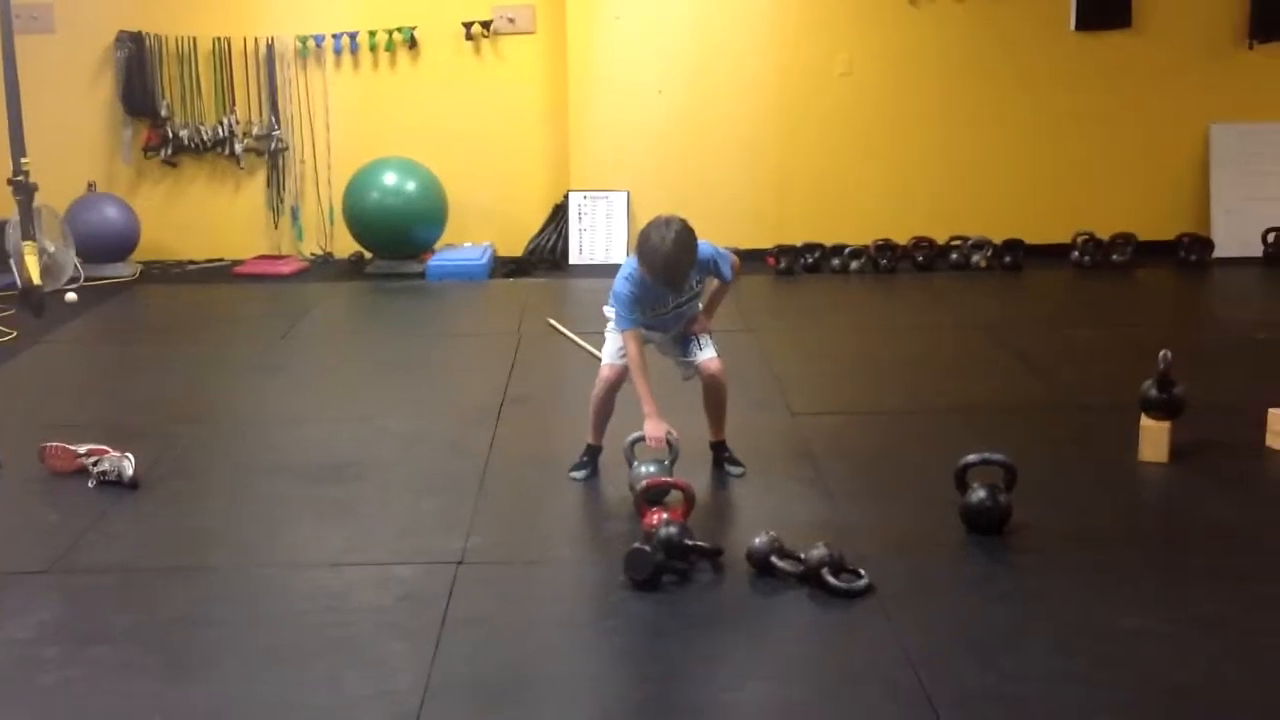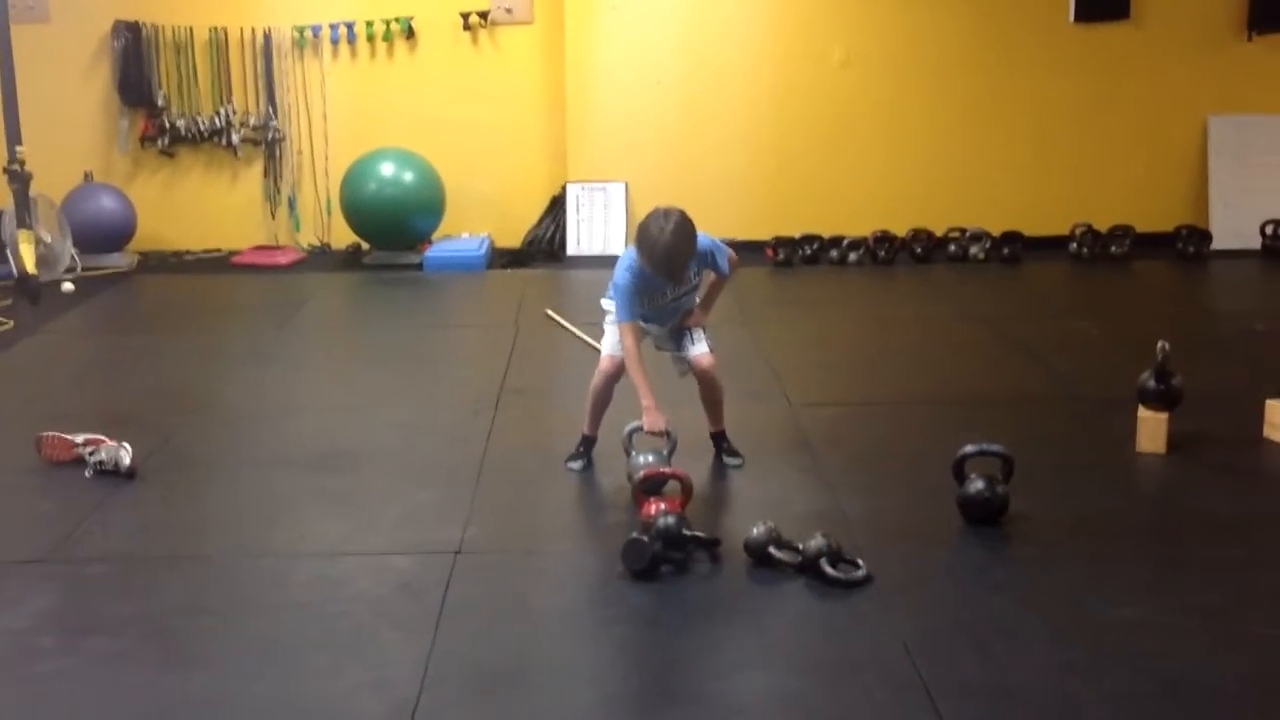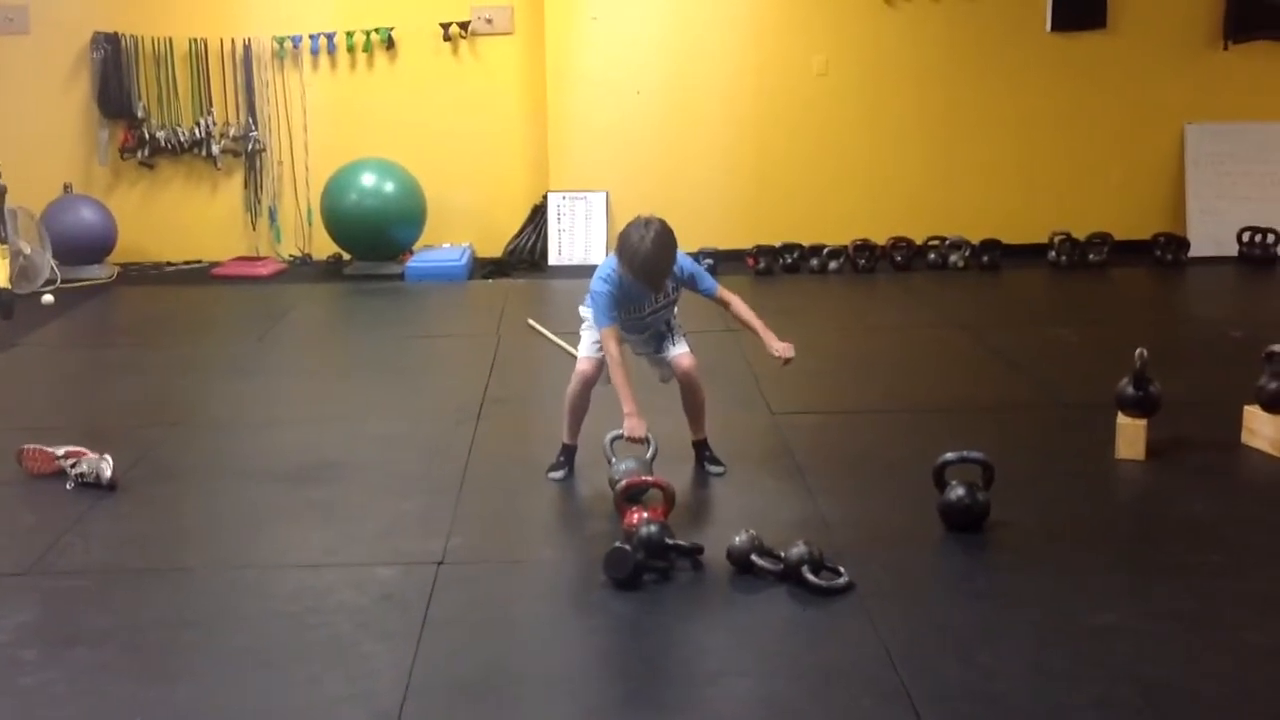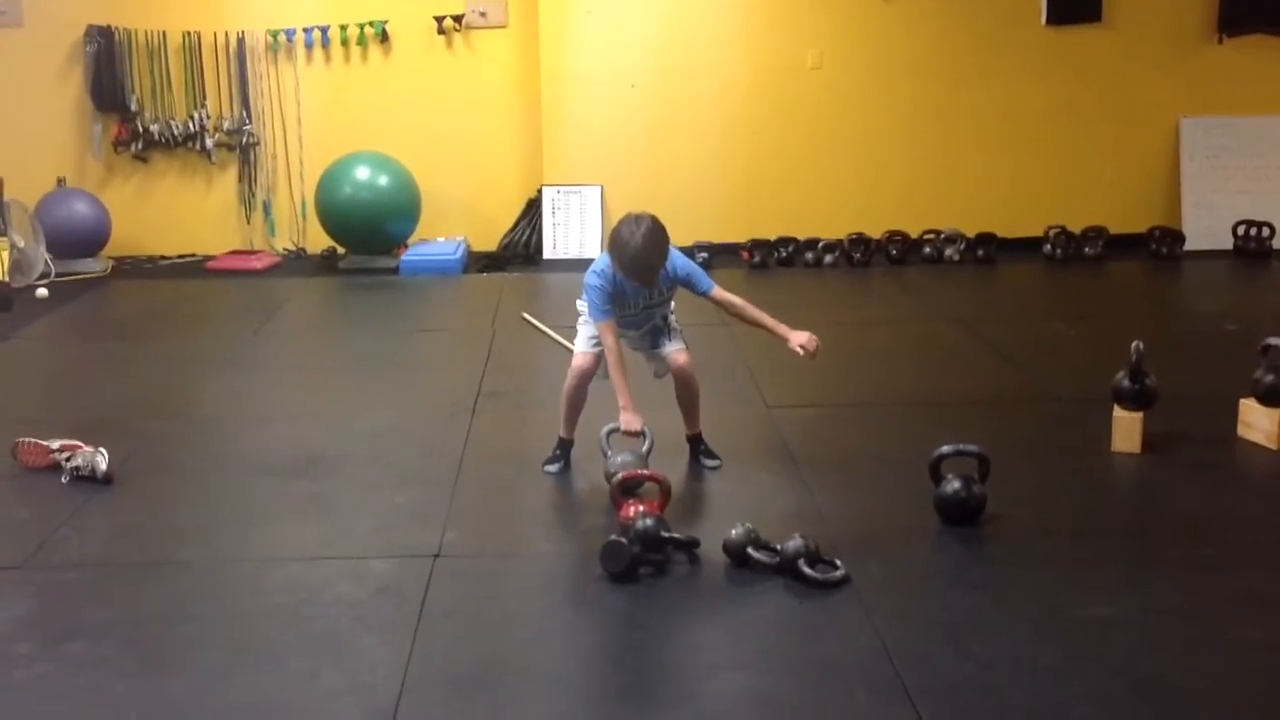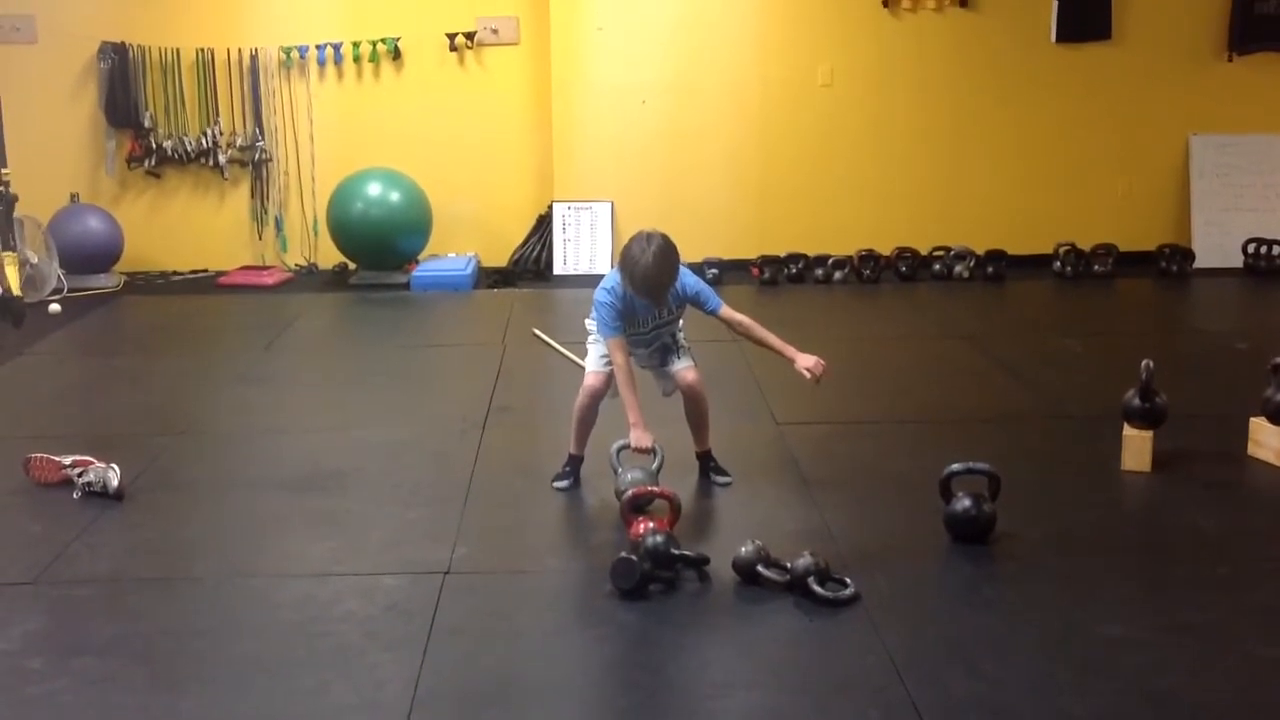
dt=1s
person 1, frame 1
left shoulder: (705, 255)
right shoulder: (628, 282)
left elbow: (732, 266)
right elbow: (633, 349)
left wrist: (706, 314)
right wrist: (651, 415)
left hip: (684, 322)
right hip: (632, 323)
left knee: (713, 372)
right knee: (609, 377)
left ankle: (719, 448)
right ankle: (592, 450)
person 1, frame 2
left shoulder: (704, 248)
right shoulder: (628, 272)
left elbow: (731, 261)
right elbow: (630, 342)
left wrist: (703, 309)
right wrist: (649, 407)
left hip: (680, 315)
right hip: (630, 315)
left knee: (705, 366)
right knee: (608, 368)
left ankle: (720, 438)
right ankle: (587, 440)
person 1, frame 3
left shoulder: (680, 265)
right shoulder: (605, 280)
left elbow: (727, 299)
right elbow: (612, 349)
left wrist: (771, 339)
right wrist: (631, 413)
left hip: (657, 325)
right hip: (604, 324)
left knee: (687, 369)
right knee: (585, 372)
left ankle: (702, 447)
right ankle: (567, 450)
person 1, frame 4
left shoulder: (674, 263)
right shoulder: (599, 277)
left elbow: (728, 301)
right elbow: (611, 344)
left wrist: (787, 333)
right wrist: (626, 408)
left hip: (653, 320)
right hip: (602, 319)
left knee: (682, 365)
right knee: (581, 368)
left ankle: (696, 441)
right ankle: (563, 445)
person 1, frame 5
left shoulder: (684, 281)
right shoulder: (608, 294)
left elbow: (736, 320)
right elbow: (620, 361)
left wrist: (794, 355)
right wrist: (637, 426)
left hip: (662, 338)
right hip: (611, 337)
left knee: (692, 383)
right knee: (593, 387)
left ankle: (705, 459)
right ankle: (573, 462)
